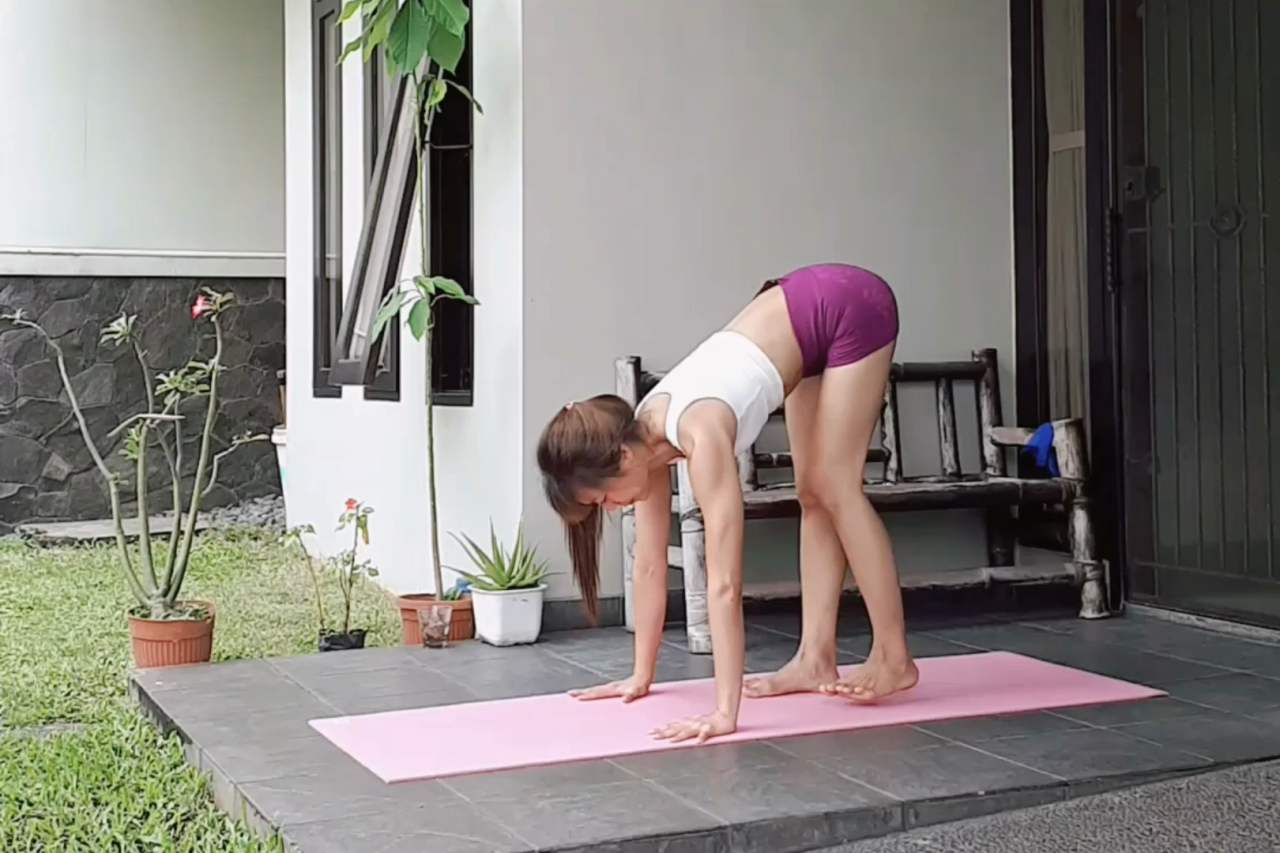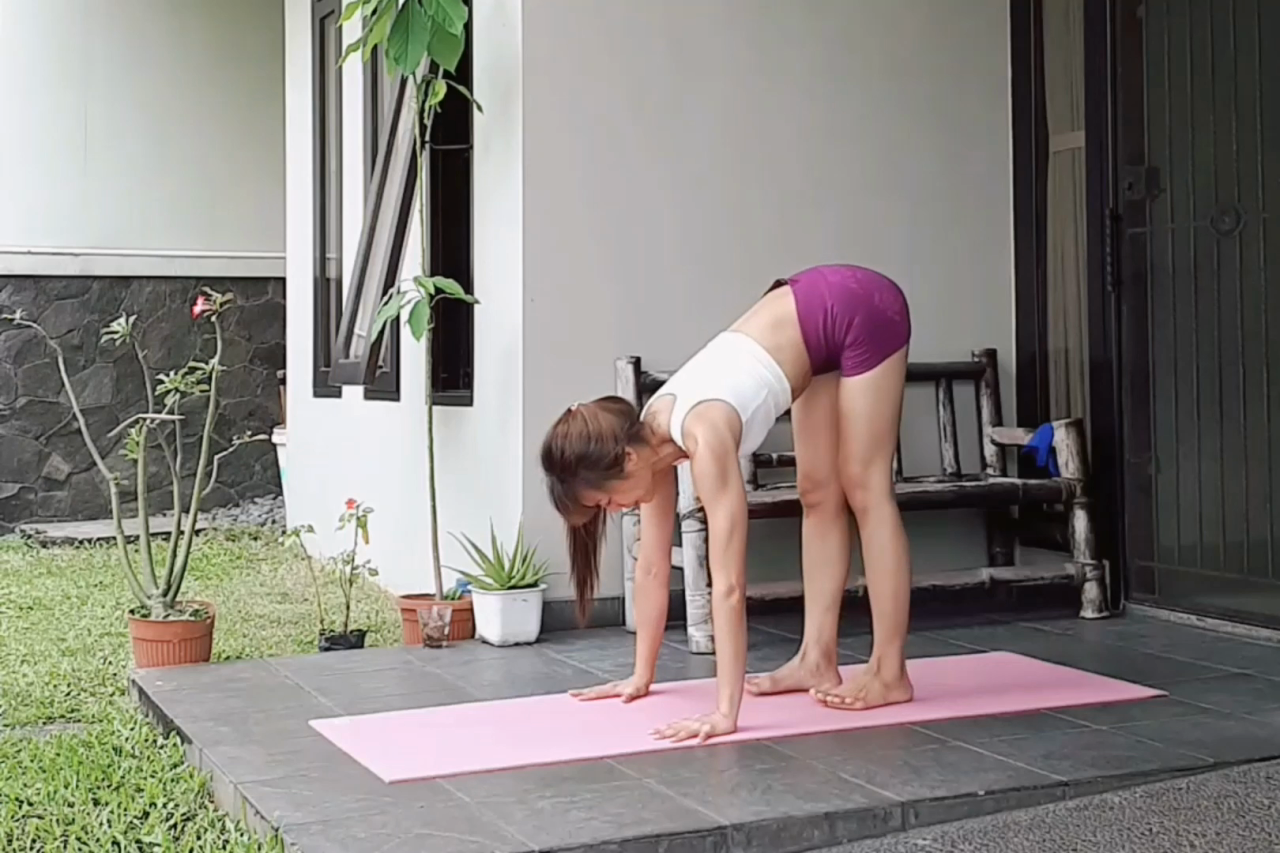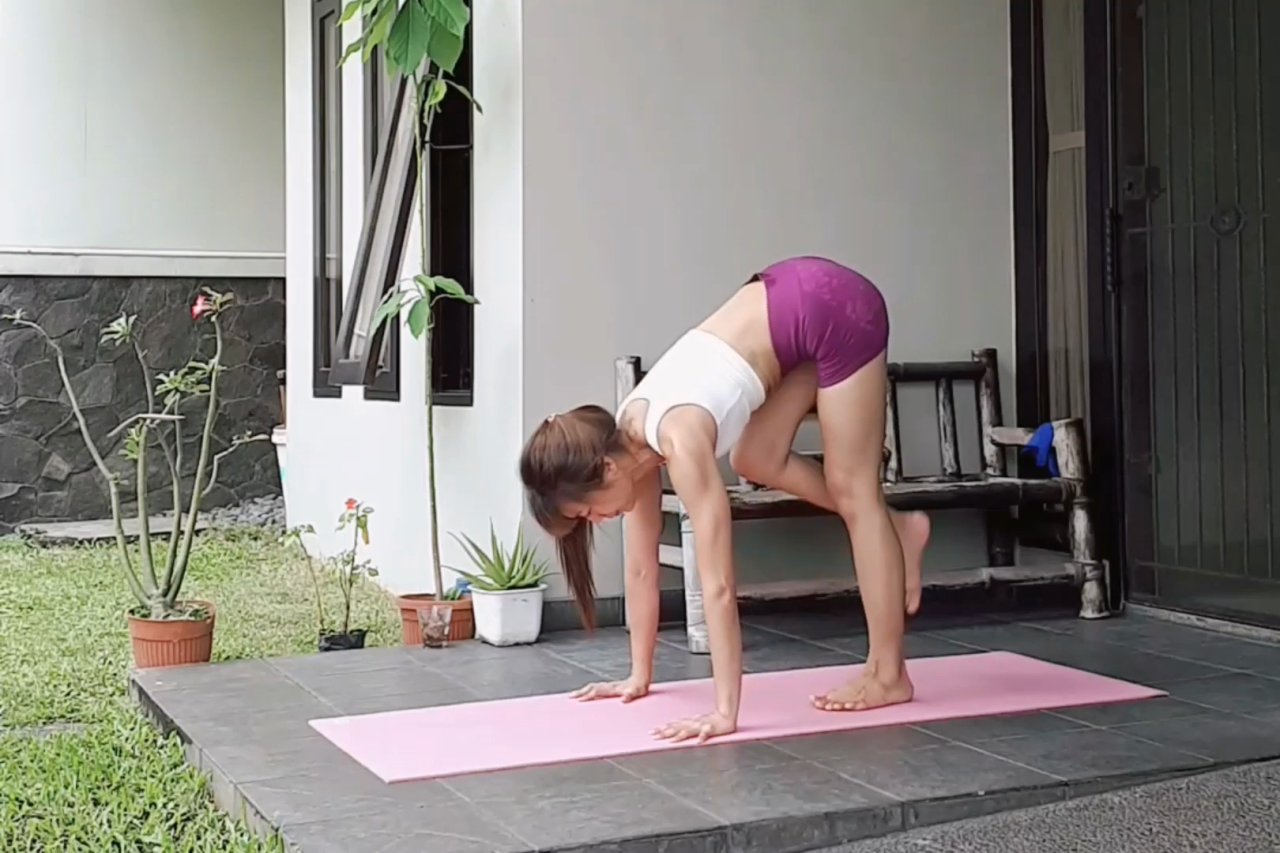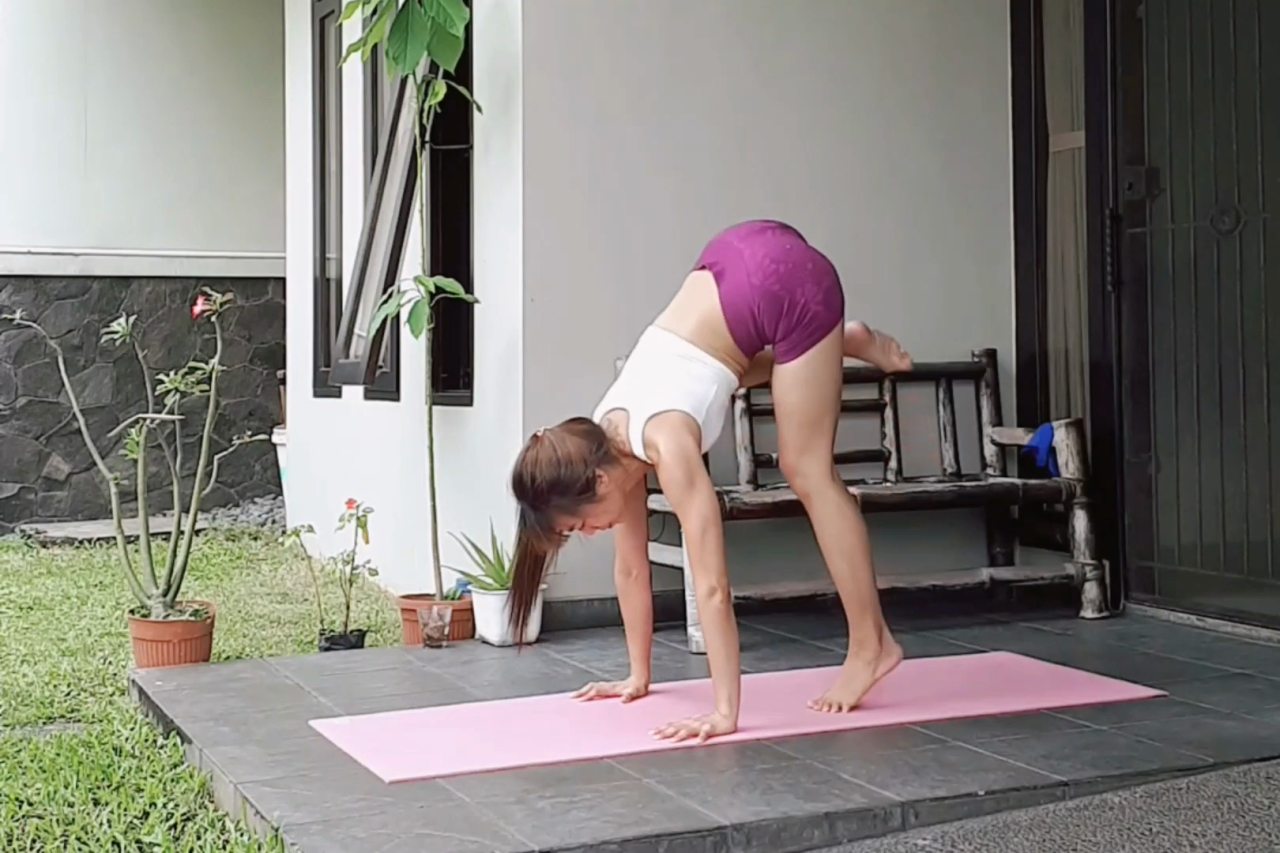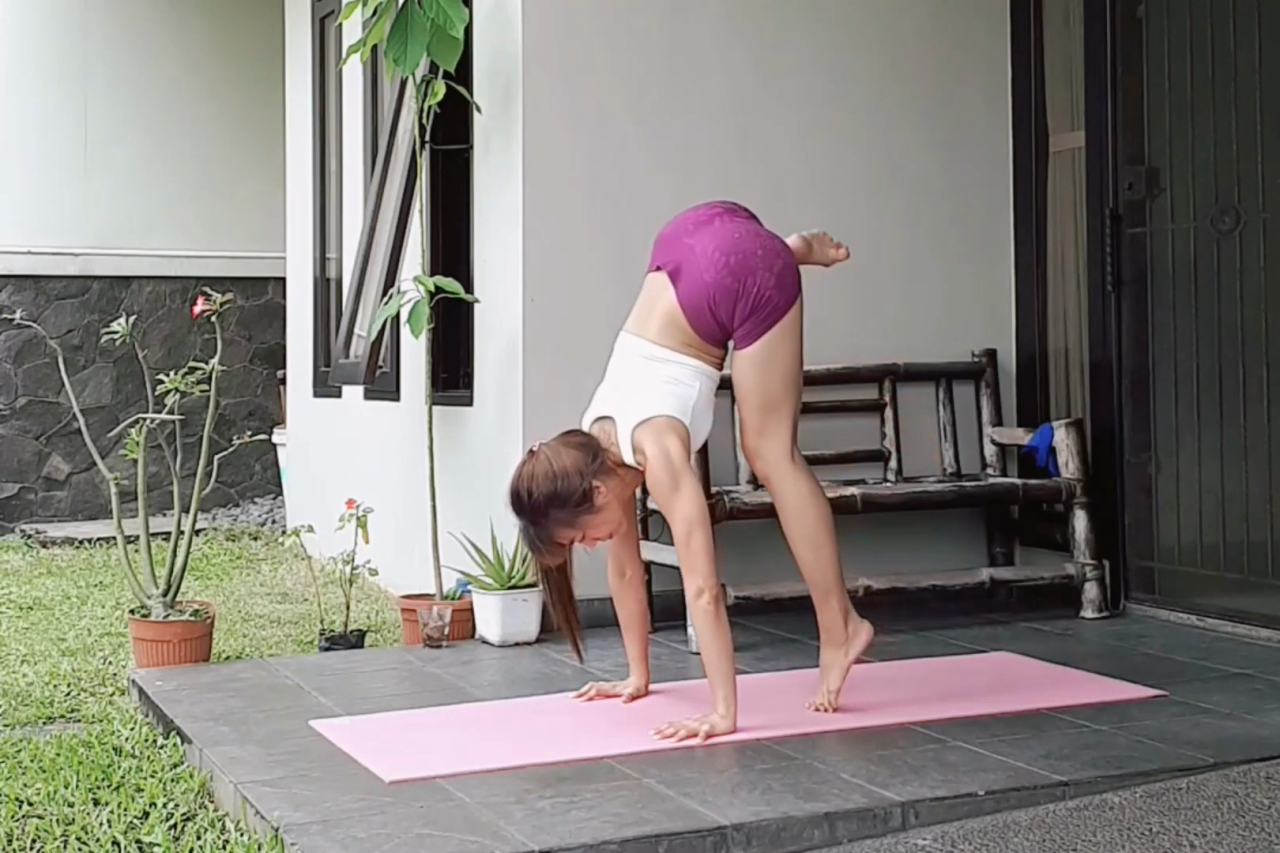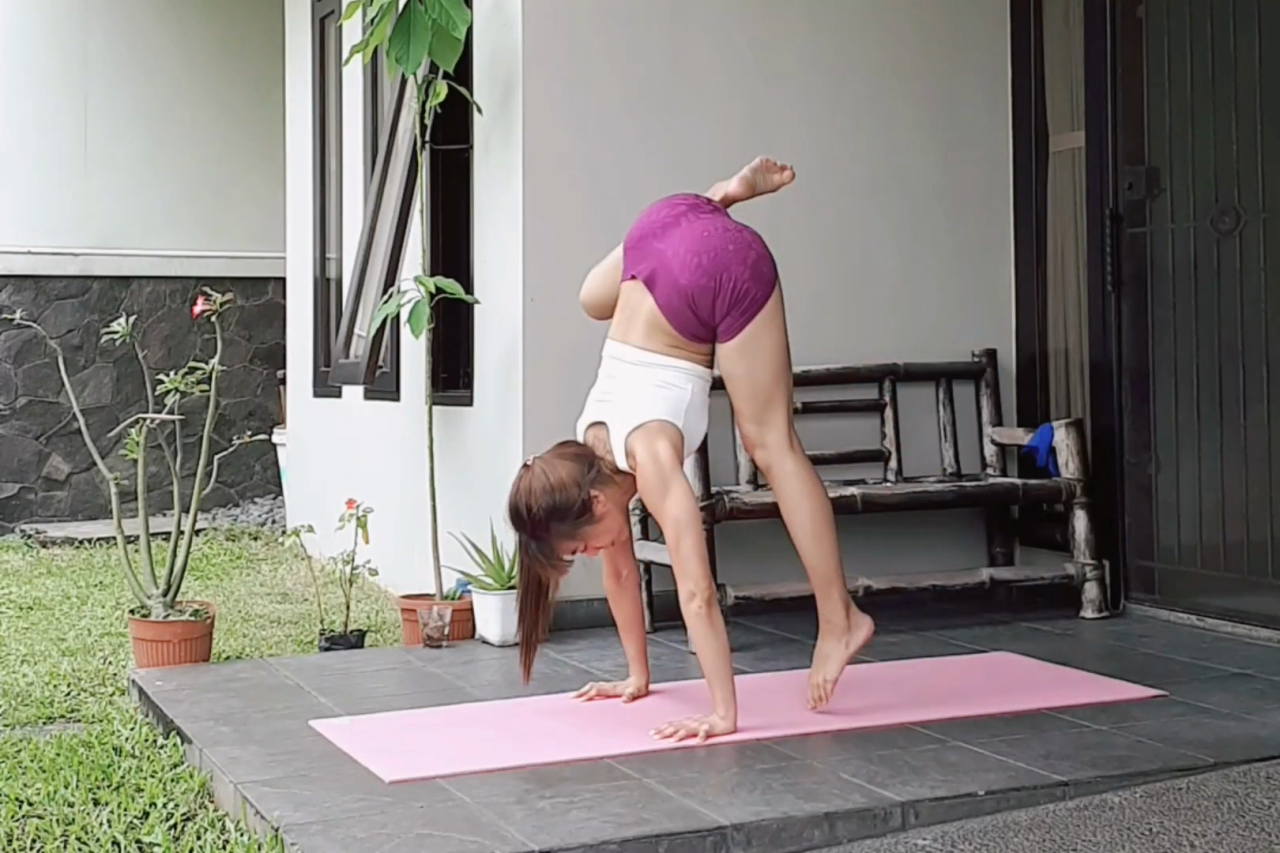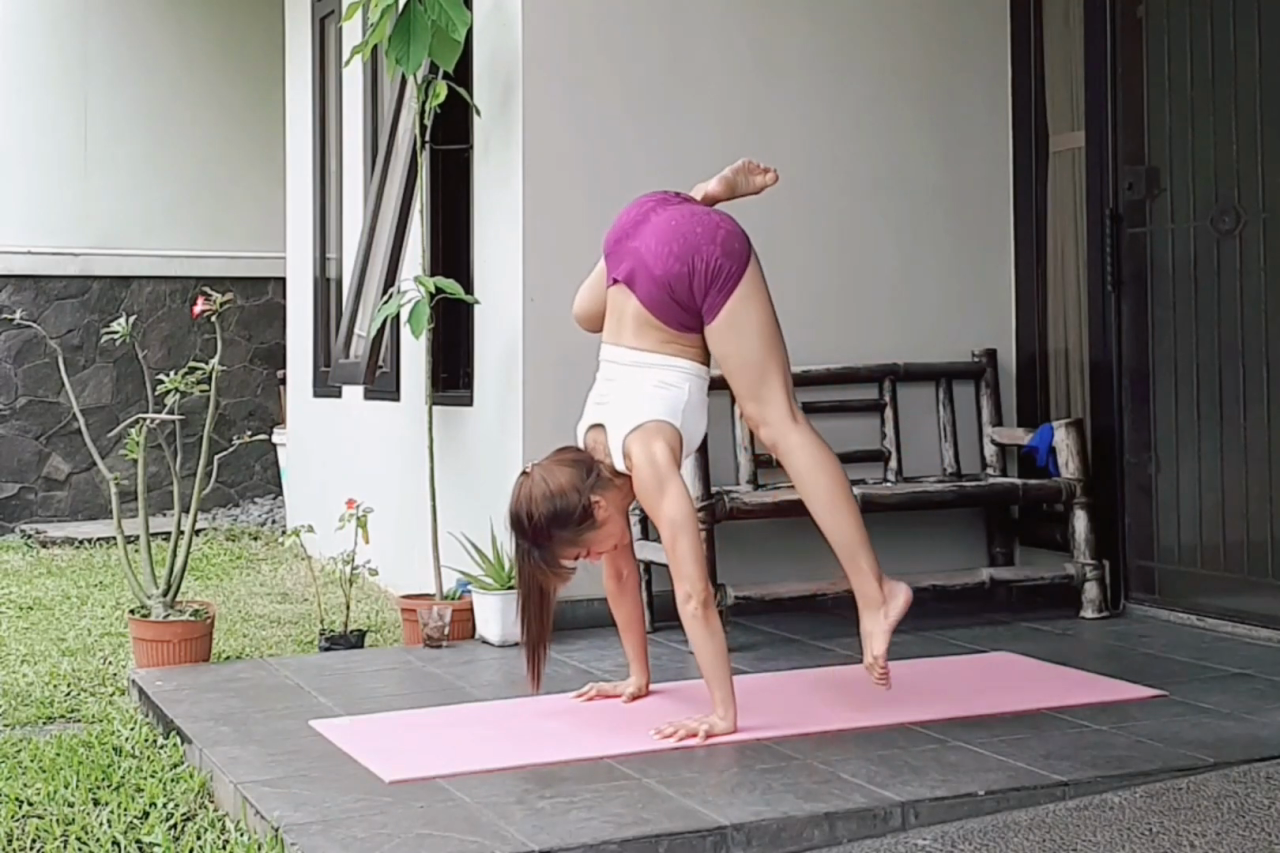
dt=0.4s
person 1, frame 1
left shoulder: (697, 432)
right shoulder: (646, 431)
left elbow: (723, 581)
right elbow: (649, 565)
left wrist: (725, 711)
right wrist: (640, 676)
left hip: (852, 307)
right hip: (807, 315)
left knee: (835, 485)
right knee: (812, 494)
left ankle: (894, 660)
right ankle: (816, 660)
person 1, frame 2
left shoulder: (701, 435)
right shoulder: (653, 434)
left elbow: (728, 584)
right elbow: (652, 566)
left wrist: (726, 712)
right wrist: (640, 676)
left hip: (861, 308)
right hip: (815, 312)
left knee: (865, 489)
right knee: (817, 491)
left ankle: (890, 674)
right ankle: (818, 659)
person 1, frame 3
left shoulder: (676, 438)
right shoulder: (628, 437)
left elbow: (717, 585)
right elbow: (641, 567)
left wrist: (726, 711)
right wrist: (639, 675)
left hip: (836, 306)
right hip: (790, 297)
left knee: (850, 489)
right knee: (755, 464)
right ankle: (895, 535)
person 1, frame 4
left shoulder: (663, 441)
right shoulder: (609, 442)
left elbow: (710, 586)
right elbow: (630, 568)
left wrist: (726, 712)
right wrist: (638, 676)
left hip: (786, 280)
right hip: (738, 262)
left knee: (807, 472)
right ankle: (842, 339)
person 1, frame 5
left shoulder: (651, 448)
right shoulder: (596, 447)
left elbow: (702, 589)
right elbow: (624, 569)
left wrist: (724, 712)
right wrist: (638, 676)
left hip: (744, 269)
left knee: (772, 457)
left ankle: (840, 628)
right ankle: (790, 247)
person 1, frame 6
left shoulder: (646, 455)
right shoulder: (592, 455)
left elbow: (697, 593)
right elbow: (621, 570)
left wrist: (722, 713)
right wrist: (637, 676)
left hip: (721, 263)
left knee: (772, 446)
right knee: (595, 302)
left ankle: (840, 621)
person 1, frame 7
left shoulder: (643, 457)
right shoulder: (591, 456)
left elbow: (695, 595)
right elbow: (621, 572)
left wrist: (723, 713)
right wrist: (637, 677)
left hip: (702, 252)
left knee: (777, 423)
right knee: (587, 315)
